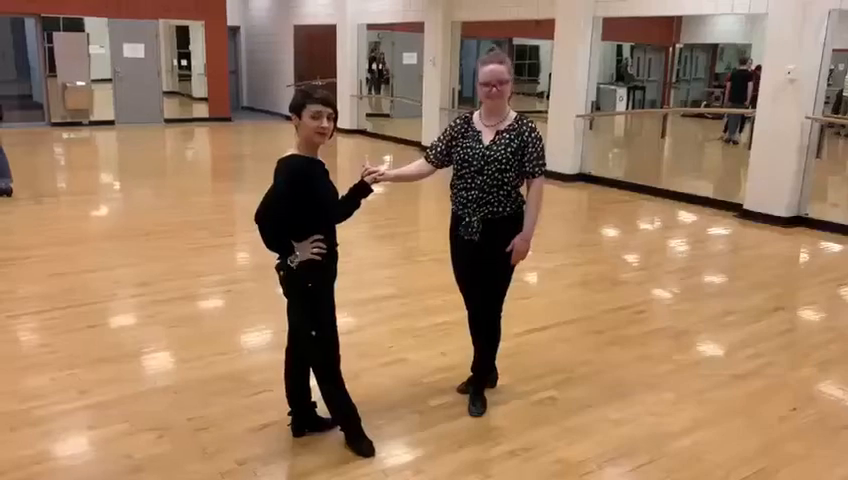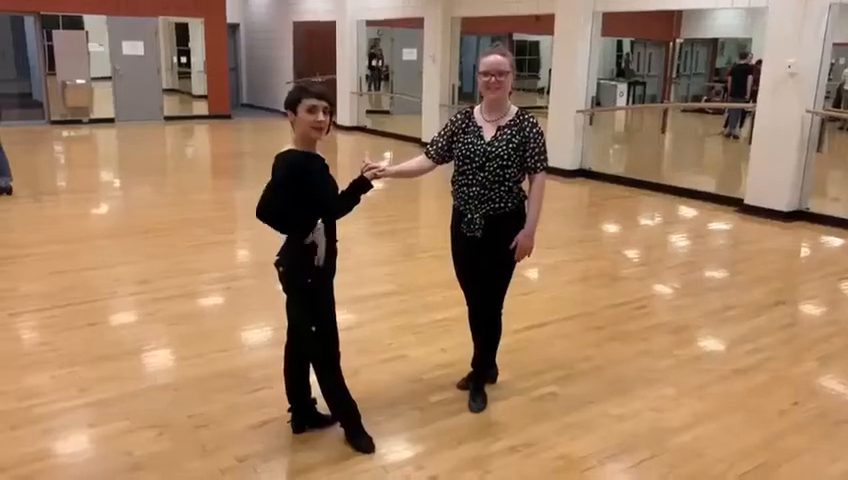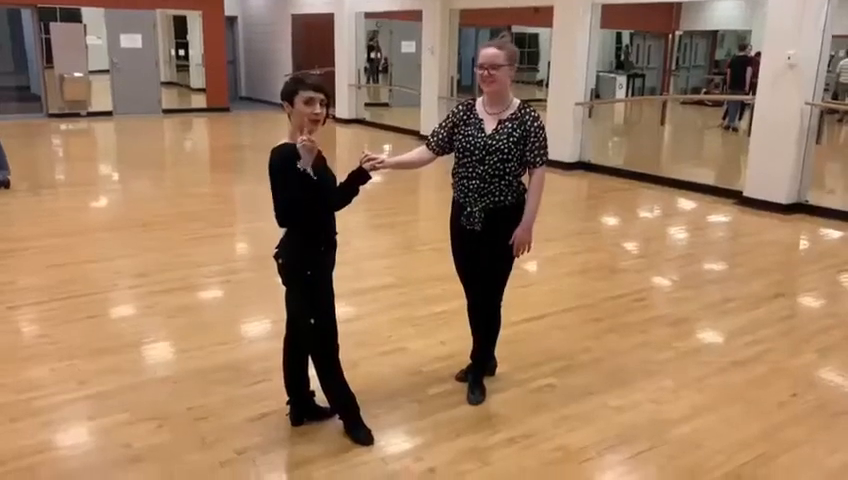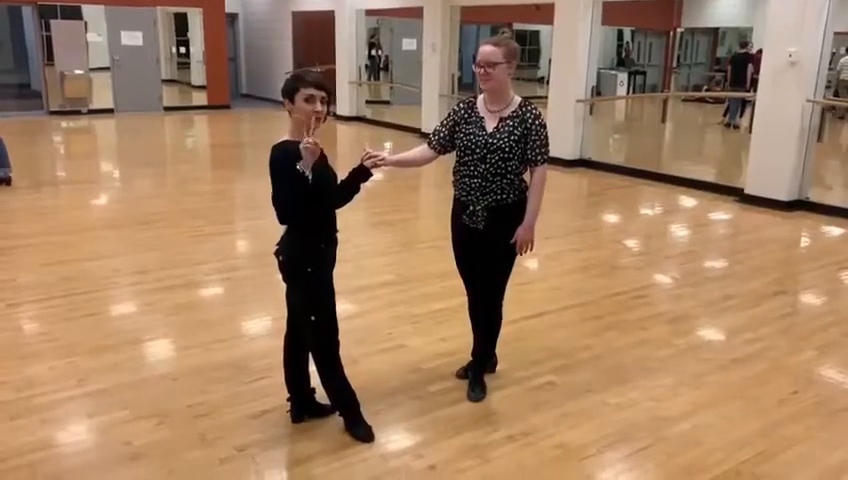
dt=0.5s
person 1, frame 1
left shoulder: (314, 167)
right shoulder: (293, 169)
left elbow: (331, 214)
right elbow: (265, 218)
left wrist: (362, 187)
right wrist: (291, 252)
left hip: (317, 270)
right hip: (304, 273)
left knee: (302, 345)
right knee: (324, 350)
left ankle: (303, 416)
right ankle: (350, 425)
person 1, frame 2
left shoulder: (314, 162)
right shoulder: (290, 163)
left elbow: (331, 210)
right elbow: (266, 211)
left wrist: (362, 183)
right wrist: (309, 231)
left hip: (315, 265)
right hip: (303, 266)
left knee: (302, 340)
right knee: (323, 345)
left ankle: (303, 413)
right ankle: (350, 421)
person 1, frame 3
left shoulder: (312, 153)
right shoulder: (284, 157)
left elbow: (330, 202)
right elbow: (285, 215)
left wrist: (360, 174)
right wrist: (305, 166)
left hip: (317, 254)
right hip: (301, 258)
left knee: (300, 333)
right knee: (322, 338)
left ankle: (301, 406)
right ankle: (349, 413)
person 1, frame 4
left shoulder: (314, 152)
right shoulder: (284, 154)
left elbow: (332, 199)
right elbow: (285, 211)
left wrist: (362, 171)
right wrist: (305, 167)
left hip: (317, 251)
right hip: (302, 255)
left knee: (301, 330)
right knee: (323, 335)
left ankle: (302, 402)
right ankle: (349, 410)
person 2, frame 1
left shoulder: (524, 131)
right shoulder: (461, 126)
left elbow: (535, 183)
right elbow: (429, 163)
left wrist: (526, 233)
right wrist: (389, 175)
left hip: (501, 231)
right hip: (463, 229)
left knee: (489, 307)
right knee: (473, 306)
left ankle: (479, 381)
right ankle: (487, 370)
person 2, frame 2
left shoulder: (526, 126)
right shoulder: (461, 121)
left elbow: (537, 179)
right elbow: (429, 159)
left wrist: (529, 228)
right wrist: (389, 171)
left hip: (503, 227)
right hip: (464, 224)
left knee: (489, 302)
right knee: (474, 301)
left ankle: (479, 377)
right ankle: (487, 366)
person 2, frame 3
left shoulder: (527, 119)
right shoulder: (462, 113)
left elbow: (537, 173)
right elbow: (430, 151)
left wrist: (527, 224)
right wrist: (389, 162)
left hip: (502, 220)
right hip: (464, 217)
left knee: (488, 296)
right knee: (472, 294)
left ankle: (478, 370)
right ankle: (485, 358)
person 2, frame 4
left shoulder: (529, 117)
right shoulder: (463, 110)
left elbow: (538, 171)
right elbow: (431, 149)
left wrist: (529, 222)
right wrist: (390, 159)
left hip: (504, 218)
right hip: (465, 214)
left knee: (489, 294)
right knee: (473, 291)
left ankle: (479, 367)
right ankle: (486, 356)
